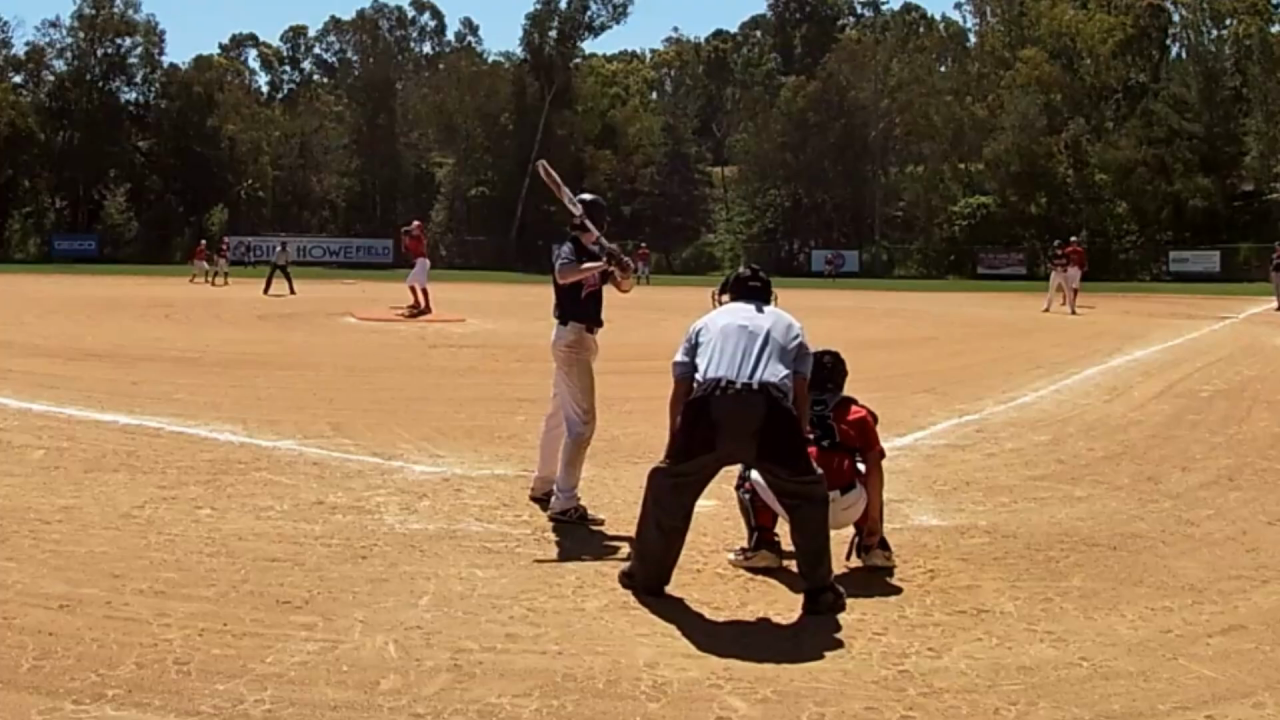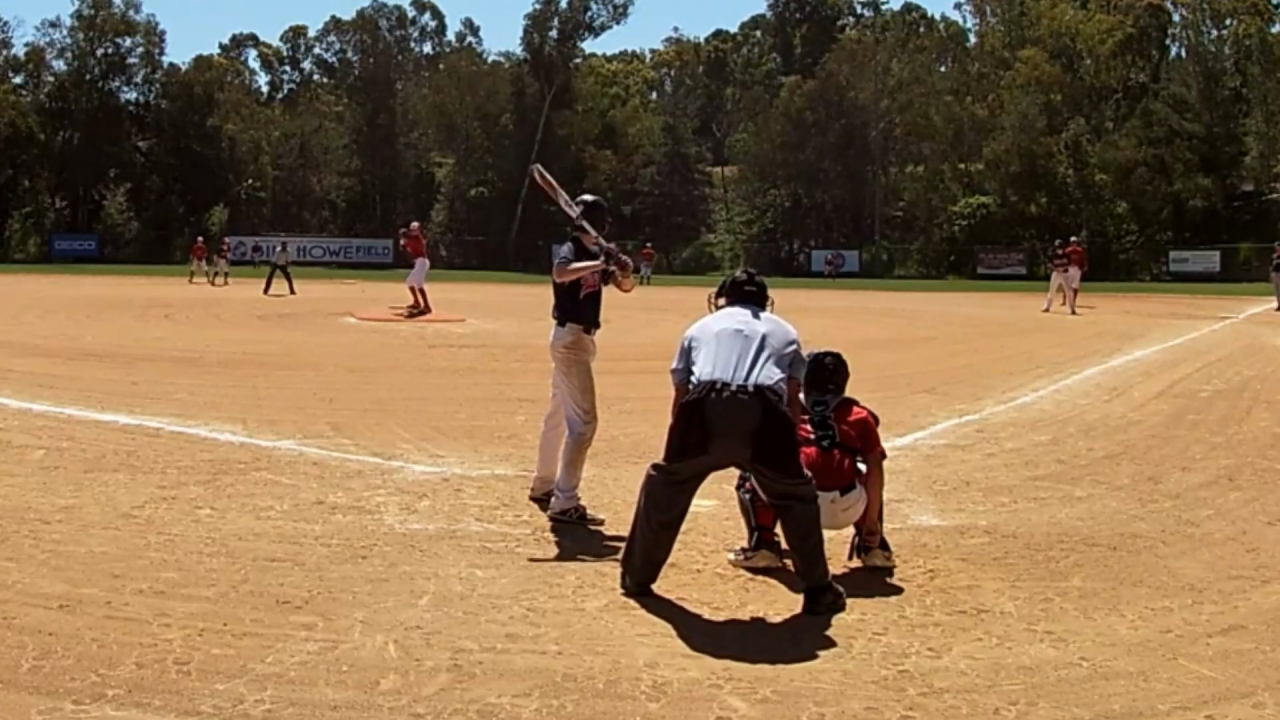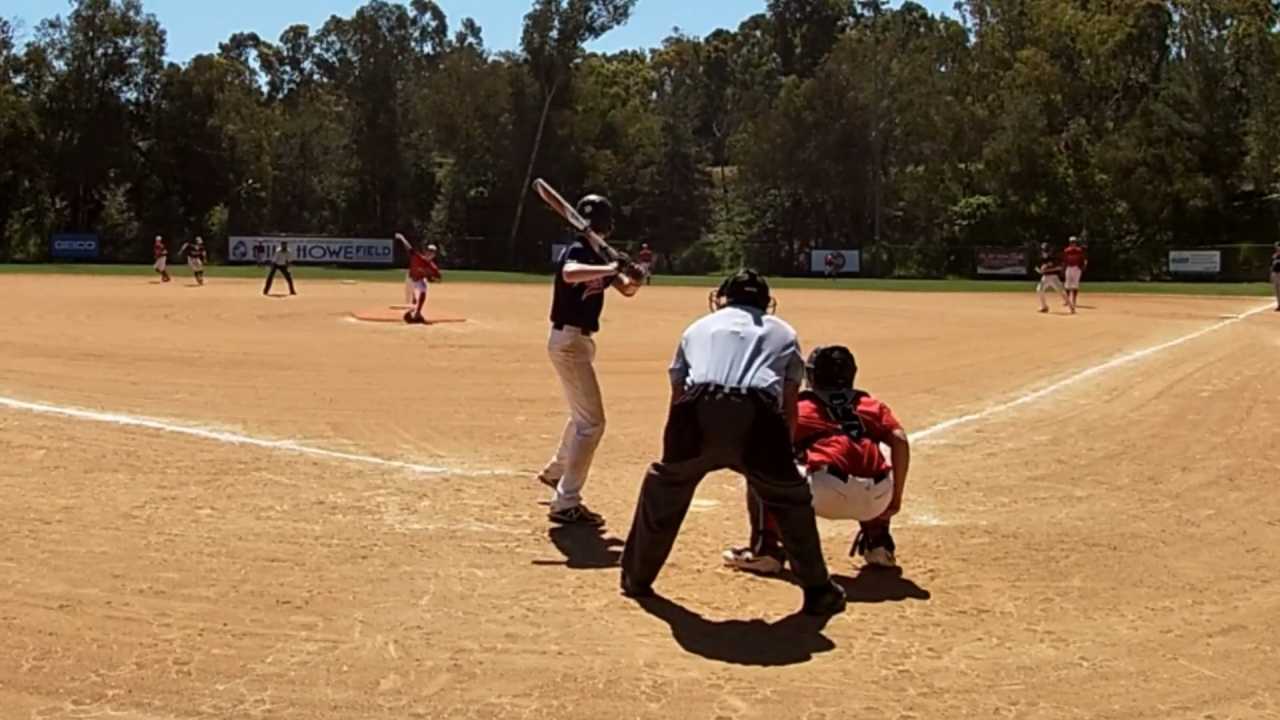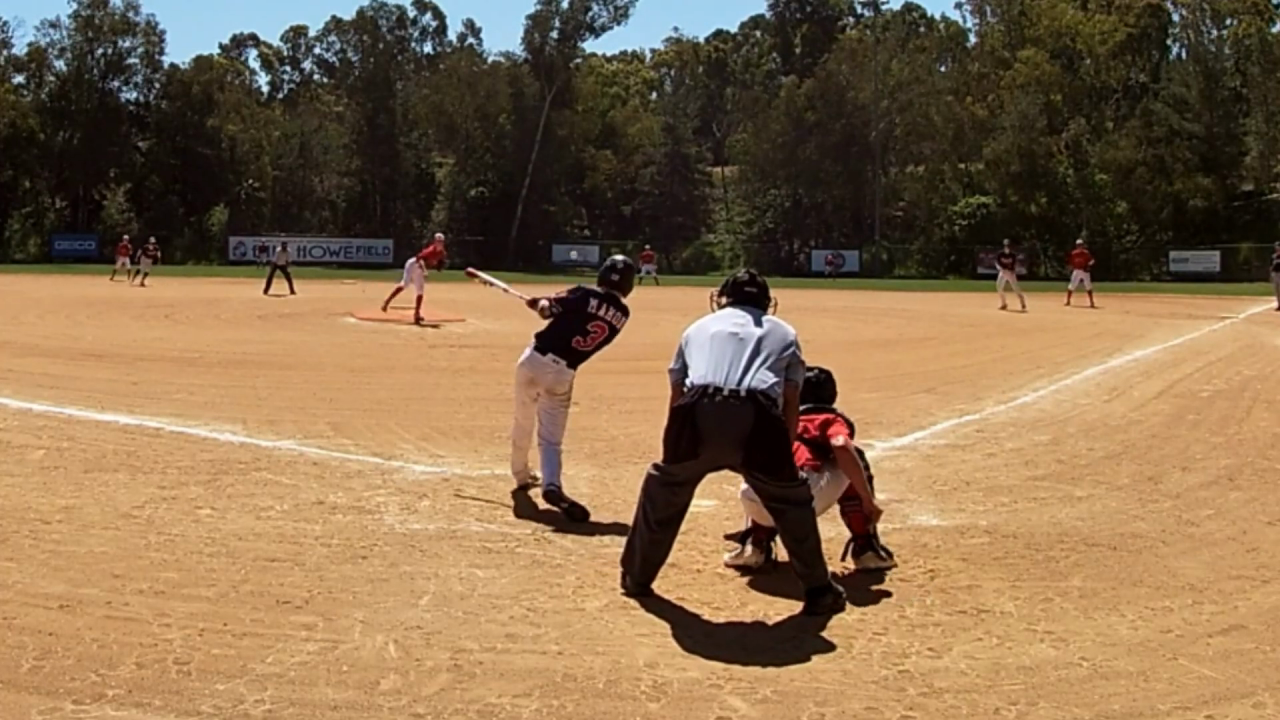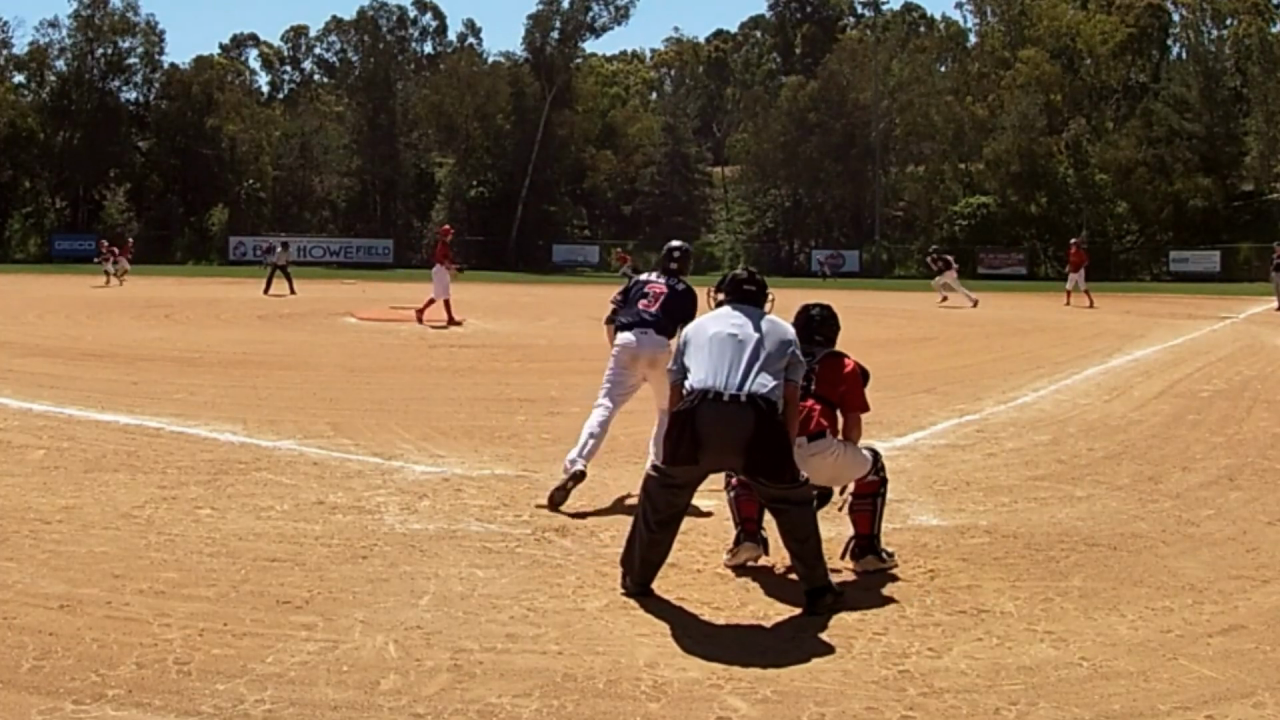
dt=0.7s
person 1, frame 1
left shoulder: (708, 321)
right shoulder: (789, 325)
left elbow: (679, 395)
right elbow: (800, 396)
left wrist: (678, 445)
right wrist: (795, 449)
left hip: (710, 409)
right hip: (770, 413)
left knee: (669, 484)
right knee: (807, 493)
left ankle: (647, 576)
right ankle: (820, 591)
person 1, frame 2
left shoulder: (700, 327)
right shoulder: (784, 330)
left elbow: (680, 396)
right elbow: (792, 400)
left wrist: (683, 449)
right wrist: (787, 451)
left hip: (705, 412)
right hip: (764, 417)
left knee: (664, 485)
right knee: (797, 496)
left ankle: (636, 578)
right ankle: (819, 591)
person 1, frame 3
left shoulder: (699, 327)
right shoulder: (783, 332)
left elbow: (677, 395)
right elbow: (789, 404)
left wrist: (684, 447)
right wrist: (779, 454)
left hip: (698, 413)
right hip: (757, 418)
left knee: (663, 486)
right knee: (790, 497)
left ankle: (636, 577)
right ankle: (818, 591)
person 1, frame 4
left shoulder: (699, 327)
right shoulder: (783, 333)
left elbow: (676, 395)
right elbow: (790, 403)
left wrist: (681, 450)
right wrist: (782, 454)
left hip: (698, 416)
right hip: (757, 421)
left knee: (663, 488)
right knee: (792, 498)
left ankle: (636, 578)
right ankle: (819, 591)
person 1, frame 5
left shoulder: (697, 326)
right shoulder: (783, 332)
left elbow: (675, 395)
right elbow: (791, 401)
left wrist: (677, 448)
right wrist: (782, 453)
left hip: (699, 418)
right hip: (757, 423)
left knee: (662, 489)
right knee: (793, 499)
left ankle: (637, 578)
right ankle: (818, 590)
person 2, frame 1
left shoulder: (595, 251)
right shoulder: (569, 251)
left elbow: (623, 287)
right elbow: (562, 276)
left wrist: (624, 271)
right wrist: (601, 264)
left hip: (580, 338)
right hip: (573, 338)
left knee: (560, 415)
right knee: (581, 420)
left ankle: (543, 485)
right ankle: (564, 503)
person 2, frame 2
left shoulder: (595, 253)
right shoulder: (568, 251)
left elbow: (625, 286)
right elbow: (559, 275)
left wrist: (624, 271)
right wrist: (599, 263)
left hip: (578, 338)
right hip: (571, 339)
left knee: (558, 415)
right knee: (582, 421)
left ankle: (543, 486)
right ankle: (564, 504)
person 2, frame 3
left shoulder: (596, 257)
right shoulder: (576, 252)
left elbow: (627, 290)
right elbow: (569, 275)
left wrist: (633, 276)
right wrist: (612, 268)
left hip: (576, 340)
right hip: (569, 341)
left knee: (581, 413)
right knee: (591, 422)
left ankle: (556, 470)
right ankle: (566, 504)
person 2, frame 4
left shoulder: (582, 295)
right shoulder: (621, 316)
left elbow: (546, 311)
left wrist: (541, 302)
right wrist: (548, 302)
left hip: (532, 361)
right hip: (560, 374)
left knee: (523, 423)
right knee: (551, 439)
left ankle: (522, 475)
right ankle: (552, 486)
person 2, frame 5
left shoulder: (640, 280)
right shoulder: (687, 292)
left elbow: (610, 319)
left hip: (625, 344)
right hip: (656, 347)
left knee: (603, 409)
right knee: (667, 407)
left ankle: (576, 468)
person 3, frame 1
right shoulder: (859, 413)
right elbow: (874, 466)
right wrist: (874, 519)
right hip: (847, 509)
left knee: (749, 474)
right knee: (867, 478)
left ankle: (762, 547)
right ankle: (874, 548)
person 3, frame 2
right shoulder: (860, 415)
right elbow: (875, 467)
right wrist: (872, 520)
right hip: (845, 509)
left knee: (749, 474)
right knee: (869, 478)
left ankle: (762, 547)
right ankle: (874, 548)
person 3, frame 3
left shoulder: (800, 408)
right shoulder: (871, 405)
right elbow: (899, 440)
right wrist: (897, 493)
left hip: (825, 491)
right hip: (873, 498)
left ankle: (765, 551)
right ankle: (879, 546)
person 3, frame 4
right shoulder: (830, 419)
right elbow: (841, 446)
right wrist: (868, 500)
left hip: (758, 503)
right knee: (854, 460)
left ankle: (754, 544)
right ankle: (867, 549)
person 3, frame 5
right shoulder: (846, 366)
right elbow: (852, 424)
right wrist: (844, 464)
right hip: (819, 452)
right knee: (871, 466)
left ankle: (748, 539)
right ankle: (867, 551)
